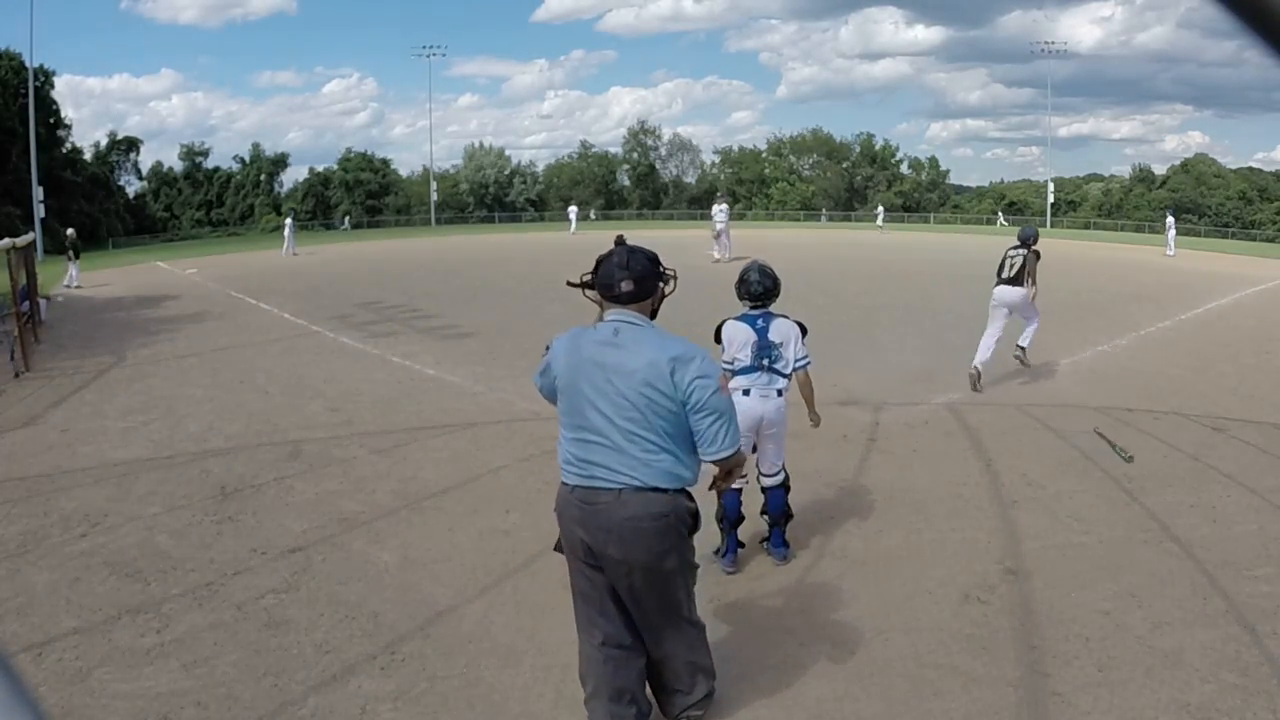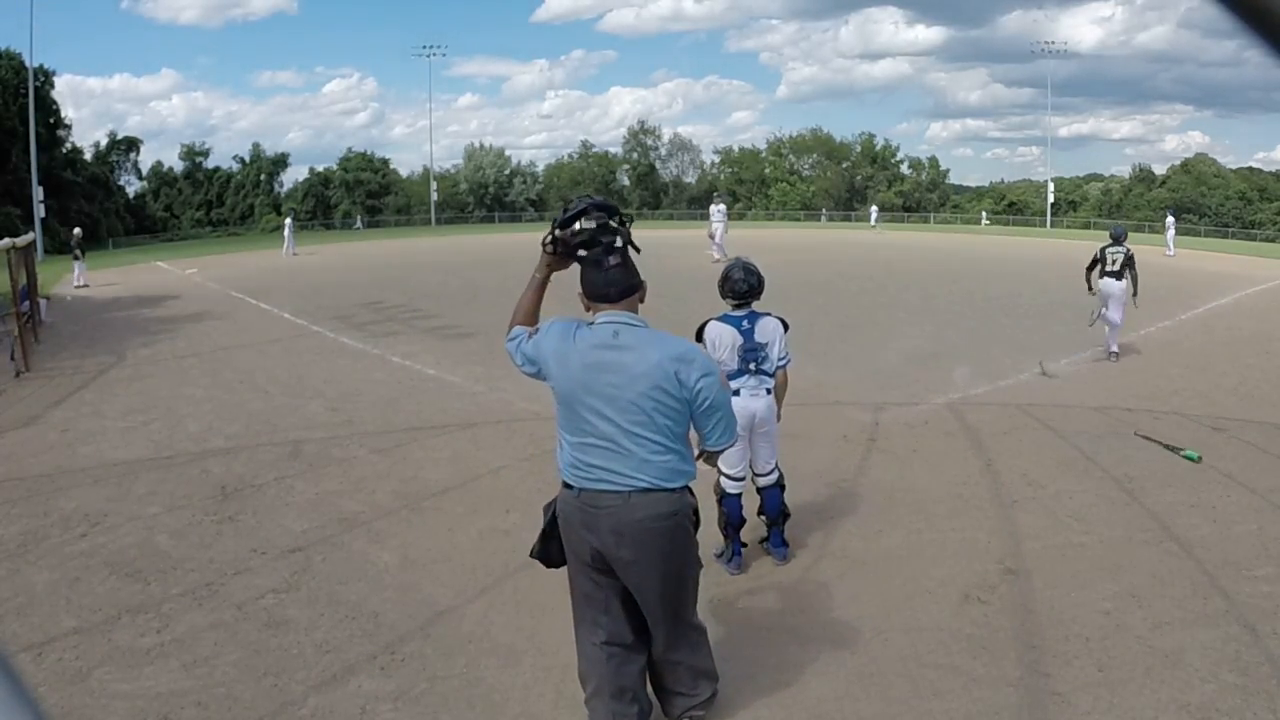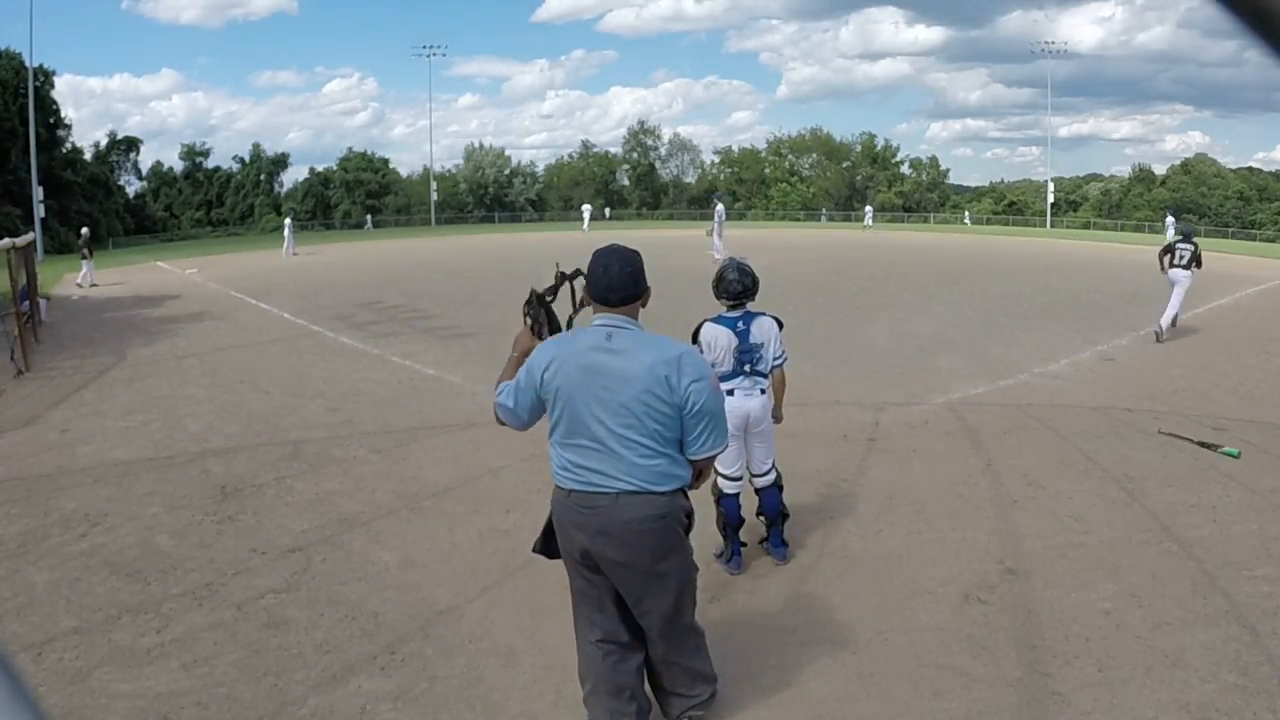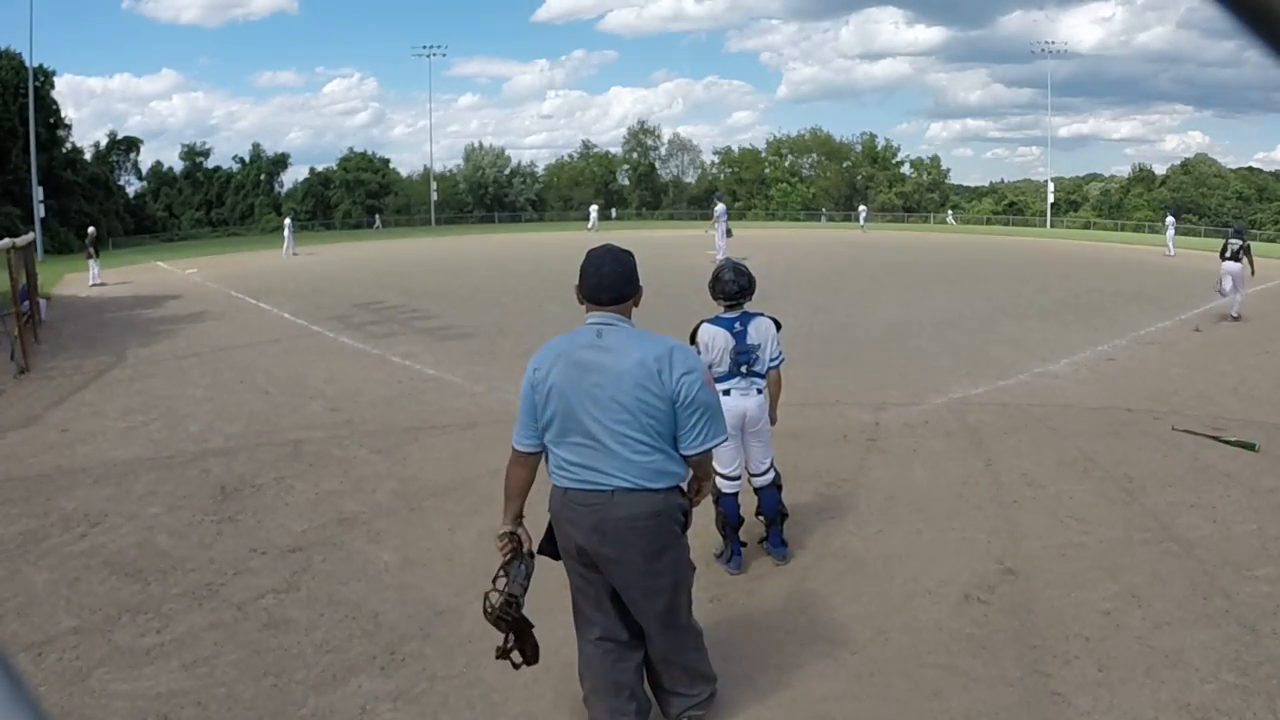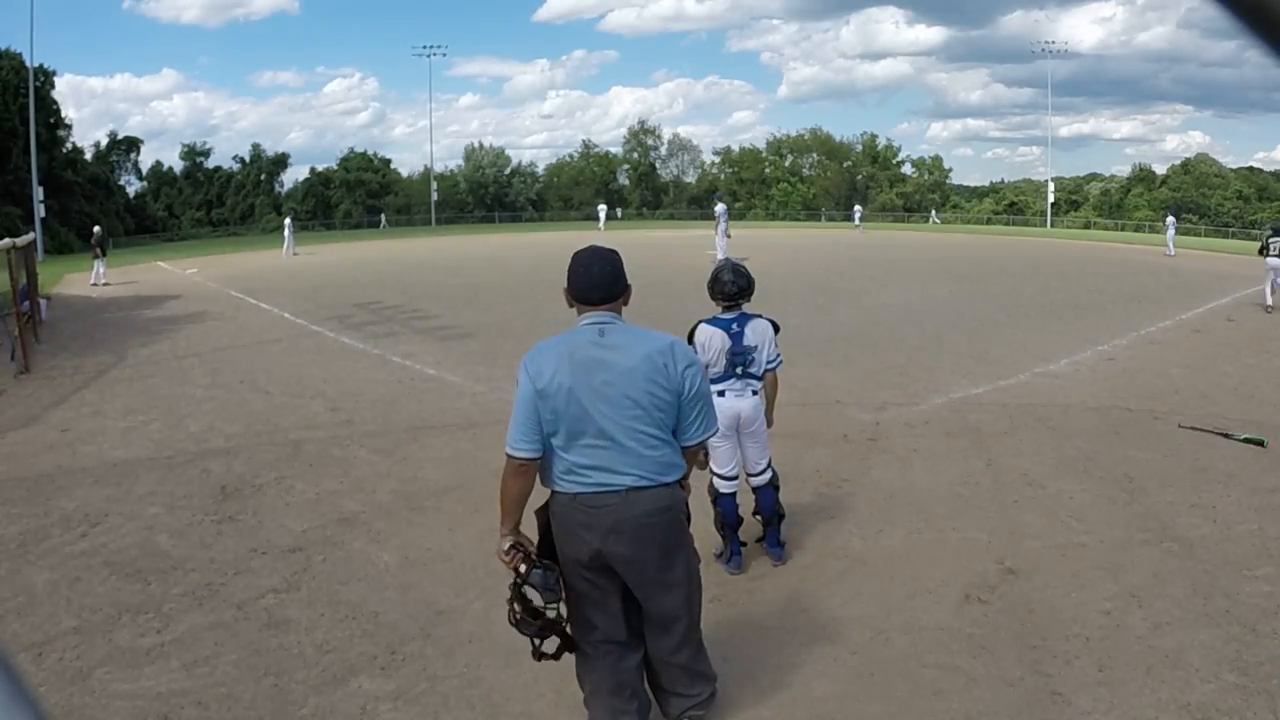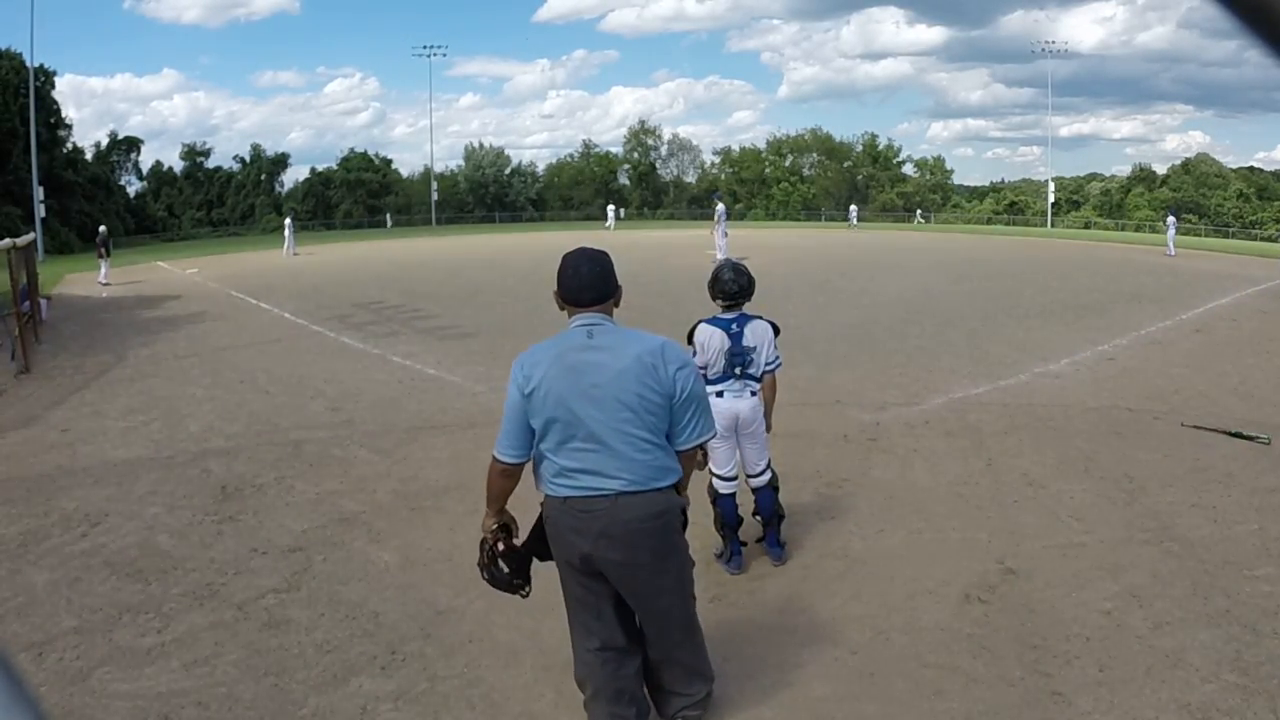
dt=0.4s
person 1, frame 1
left shoulder: (566, 347)
right shoulder: (684, 358)
right elbow: (726, 455)
right wrist: (728, 472)
left hip: (580, 508)
right hip: (651, 513)
left knee: (604, 630)
right knee: (668, 617)
person 1, frame 2
left shoulder: (559, 344)
right shoulder: (685, 356)
left elbow: (516, 337)
right elbow: (718, 443)
left wrist: (542, 273)
right wrist: (706, 453)
left hip: (582, 511)
right hip: (657, 512)
left knee: (604, 629)
right knee: (671, 616)
person 1, frame 3
left shoulder: (550, 355)
right shoulder: (681, 360)
left elbow: (507, 413)
right elbow: (703, 456)
left wrist: (518, 355)
right wrist: (693, 477)
left hip: (575, 512)
right hip: (650, 514)
left knee: (601, 628)
right knee: (668, 615)
person 1, frame 4
left shoulder: (546, 358)
right shoulder: (673, 357)
left elbow: (525, 453)
right elbow: (697, 450)
left wrist: (512, 519)
right wrist: (701, 482)
left hip: (573, 511)
right hip: (646, 513)
left knee: (600, 625)
right knee: (665, 614)
person 1, frame 5
left shoulder: (540, 361)
right shoulder: (672, 353)
left elbow: (522, 460)
right elbow: (692, 443)
left wrist: (509, 531)
left hip: (576, 514)
right hip: (653, 508)
left knee: (599, 627)
right knee: (670, 612)
person 1, frame 6
left shoulder: (530, 365)
right shoulder: (665, 355)
left elbow: (508, 462)
right elbow: (687, 447)
left wrist: (495, 512)
right wrist: (677, 492)
left hip: (570, 518)
right hip: (647, 512)
left knee: (598, 630)
right knee: (668, 615)
person 2, frame 1
left shoulder: (731, 328)
right shoulder: (789, 327)
left elbow: (726, 376)
right elbow: (801, 375)
right wrist: (811, 410)
left hip: (742, 404)
right hip: (775, 404)
left knee: (732, 476)
right knee: (774, 474)
left ankle: (729, 549)
right ankle: (778, 544)
person 2, frame 2
left shoulder: (715, 329)
right shoulder: (773, 325)
right elbow: (781, 375)
right wrist: (777, 406)
left hip: (731, 405)
right hip: (764, 403)
left knee: (731, 480)
right knee: (768, 473)
left ankle: (733, 552)
right ankle: (777, 543)
person 2, frame 3
left shoulder: (710, 330)
right shoulder: (768, 325)
right elbow: (778, 373)
right wrist: (778, 407)
left hip: (725, 406)
right hip: (759, 403)
left knee: (728, 480)
right knee: (766, 474)
left ankle: (732, 552)
right ankle: (777, 544)
person 2, frame 4
left shoulder: (707, 331)
right shoulder: (765, 325)
right elbow: (774, 373)
right wrist: (773, 408)
left hip: (722, 405)
right hip: (756, 402)
left knee: (727, 479)
right knee: (764, 473)
left ankle: (733, 551)
right ankle: (776, 543)
person 2, frame 5
left shoulder: (704, 331)
right shoulder: (762, 327)
right elbow: (770, 376)
right wrist: (769, 410)
left hip: (718, 406)
right hip: (752, 404)
left knee: (724, 479)
right knee: (761, 473)
left ankle: (732, 552)
right ankle: (774, 543)
person 2, frame 6
left shoulder: (704, 331)
right shoulder: (762, 328)
right elbow: (768, 378)
right wrist: (768, 414)
left hip: (716, 407)
right hip: (750, 405)
left knee: (723, 480)
right knee: (761, 474)
left ankle: (732, 552)
right ankle: (774, 544)
